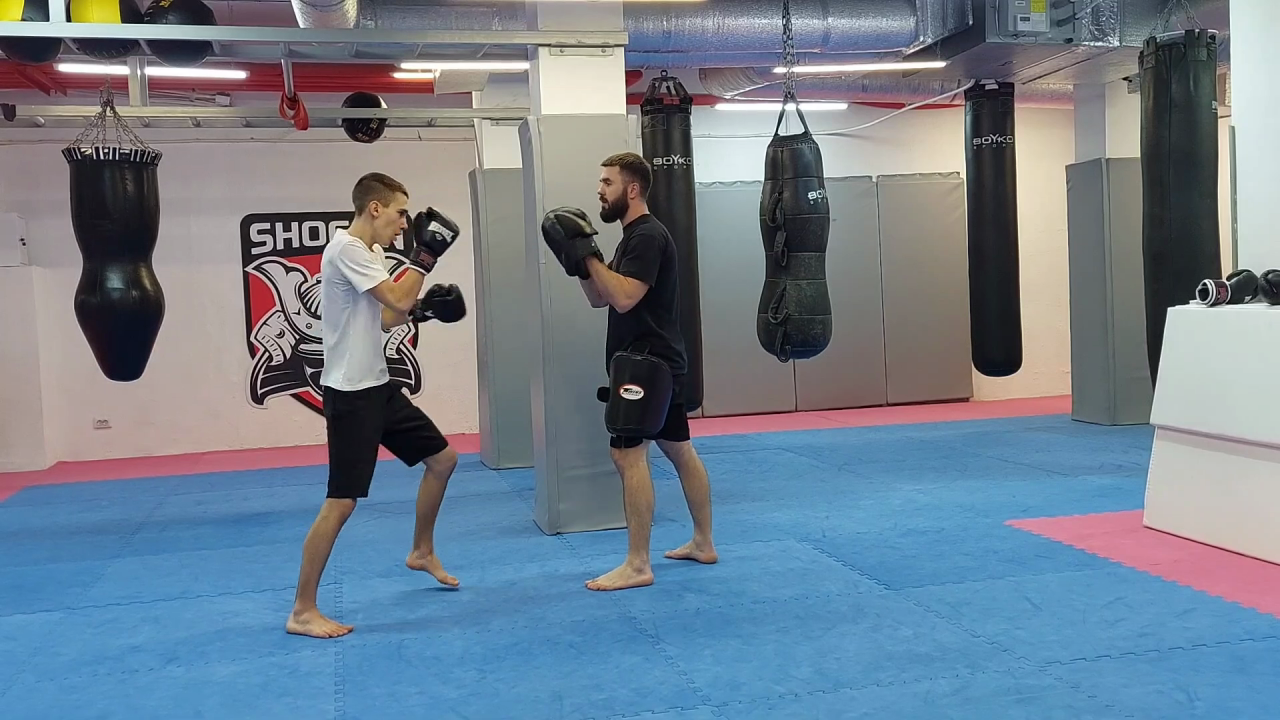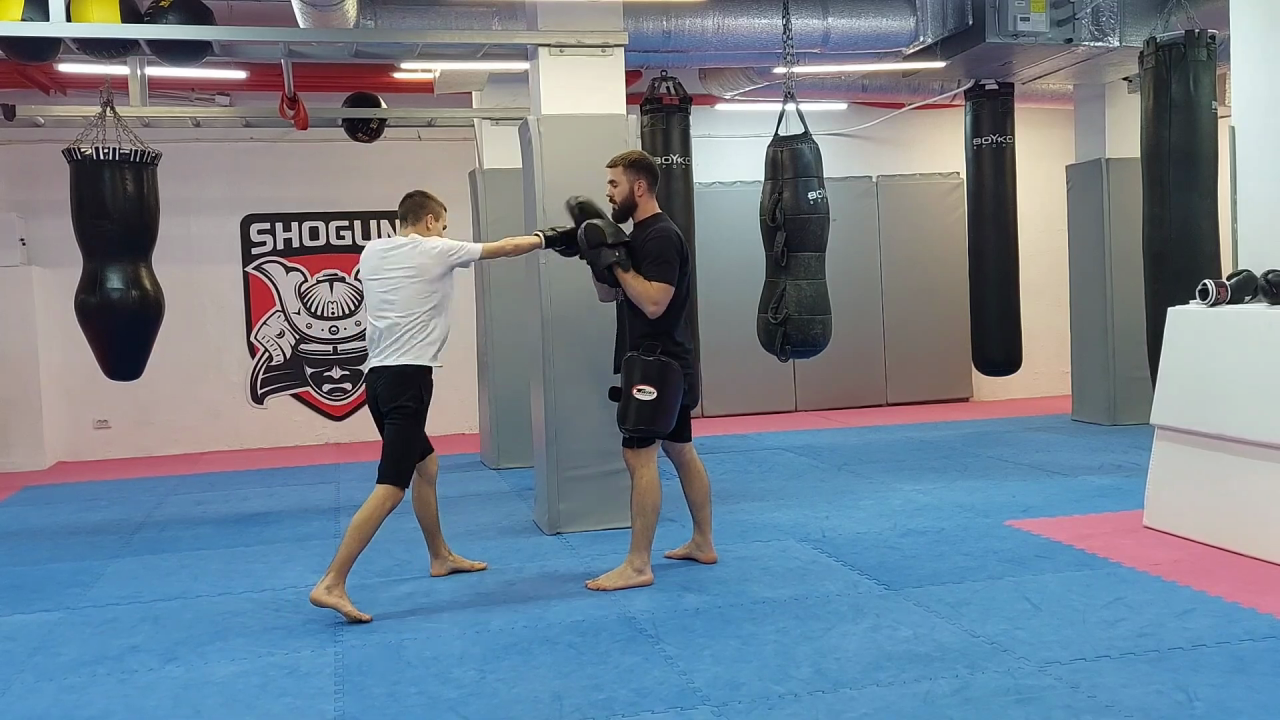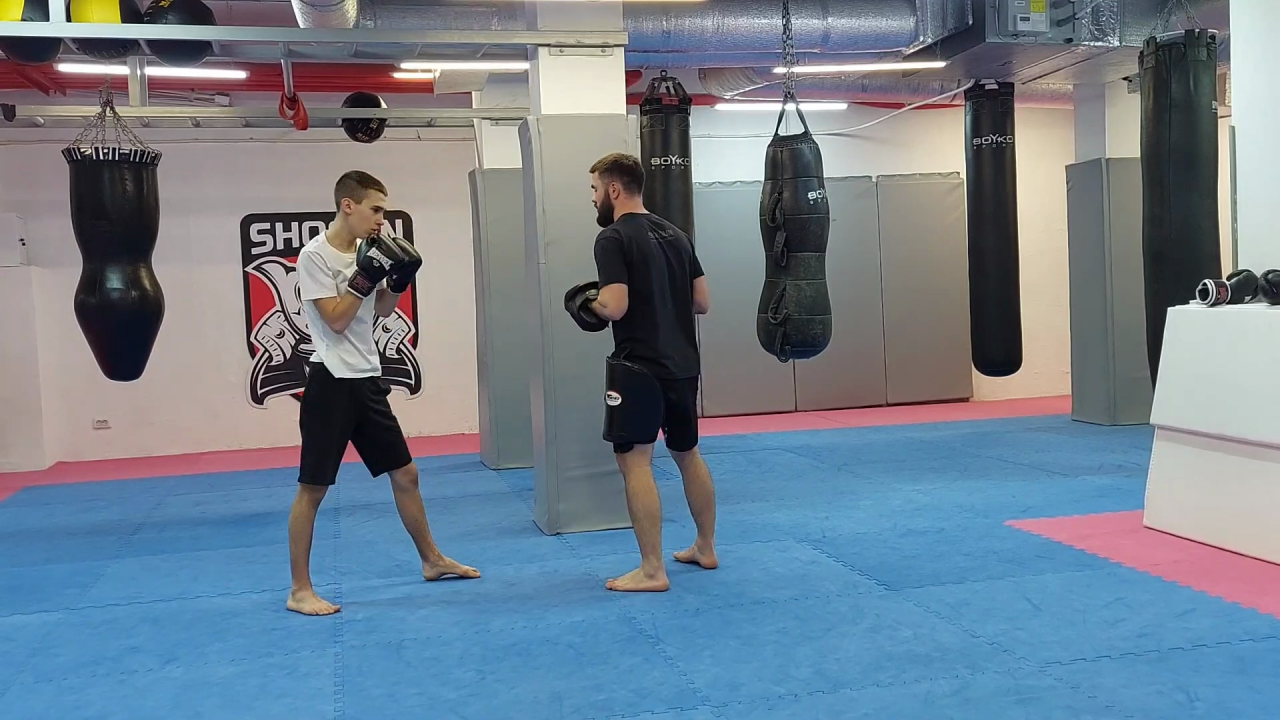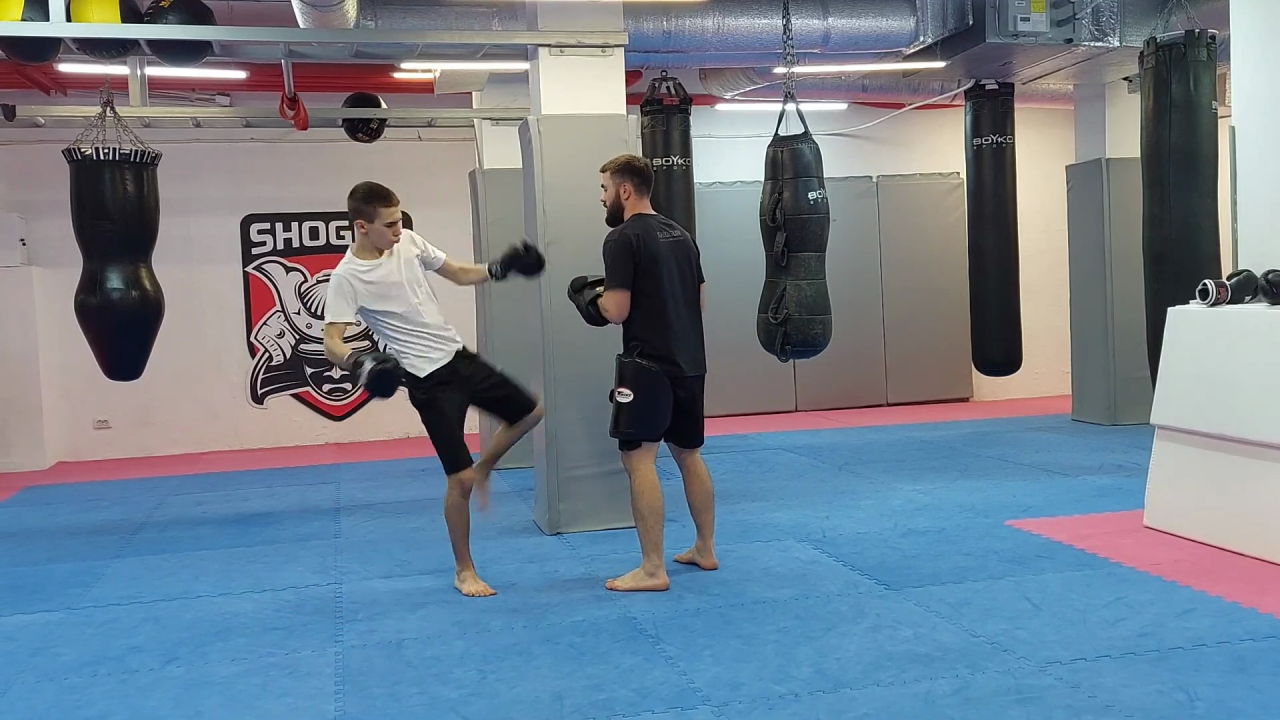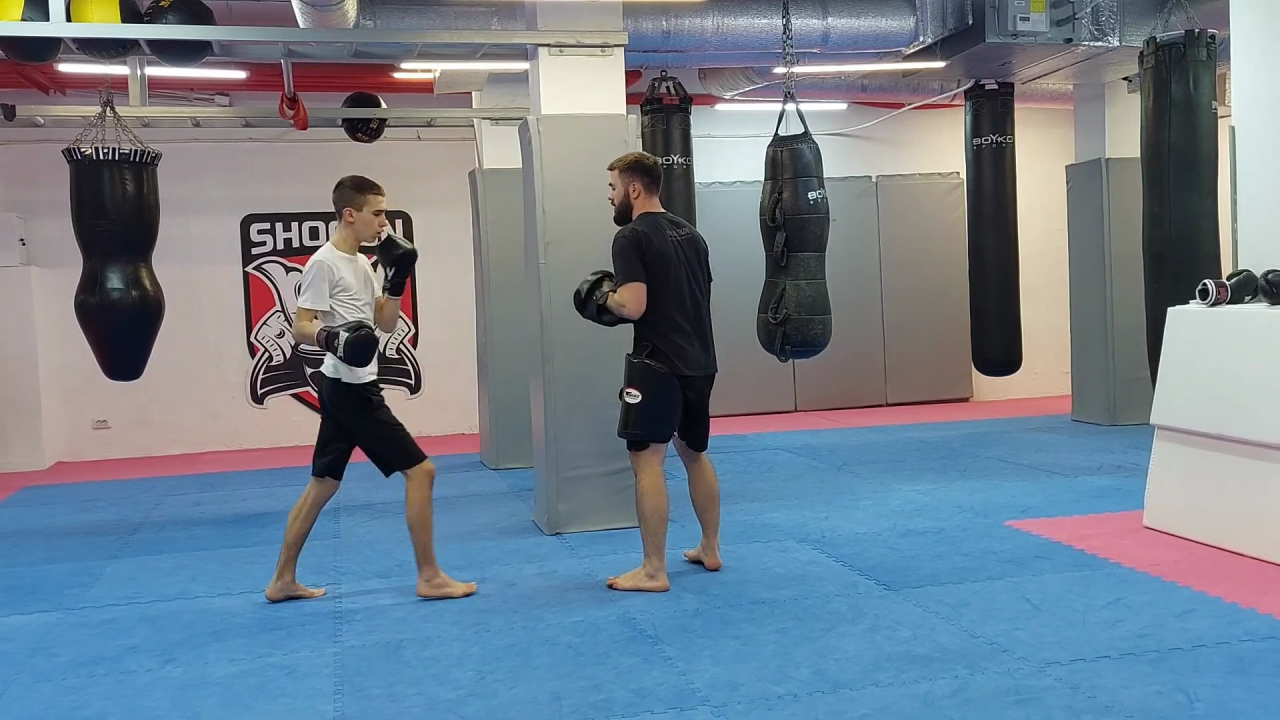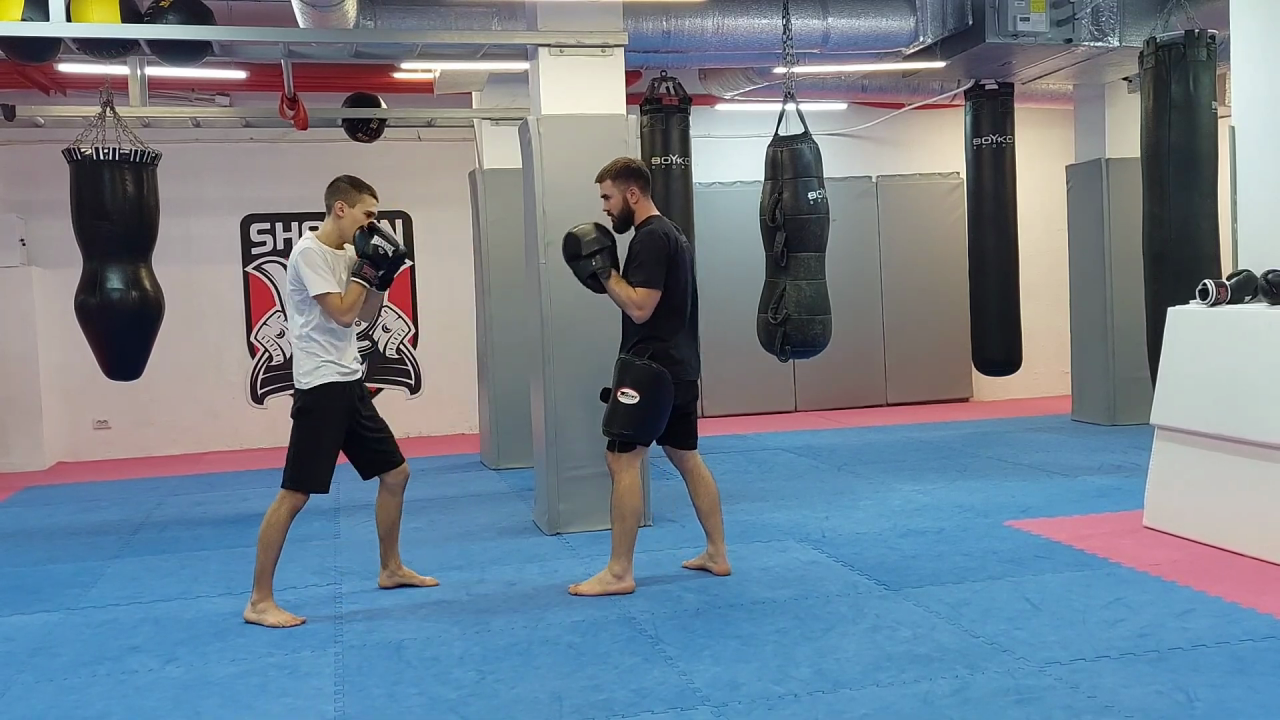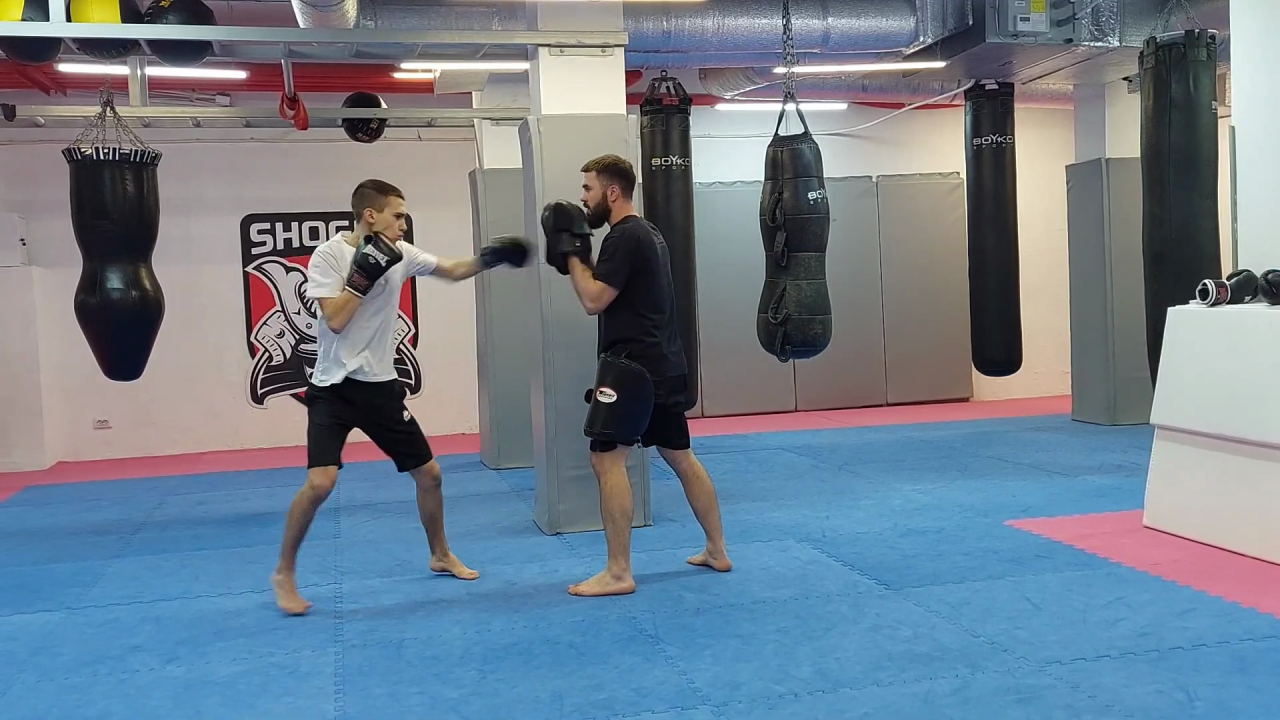
dt=0.7s
person 1, frame 1
left shoulder: (647, 236)
right shoulder: (637, 235)
left elbow: (624, 299)
right elbow: (599, 298)
left wrist: (589, 256)
right wrist: (581, 262)
right hip: (658, 361)
left knee: (628, 455)
right knee: (679, 449)
left ankle: (638, 565)
right ankle: (703, 543)
person 1, frame 2
left shoulder: (661, 236)
right shoulder: (641, 234)
left elbow: (653, 304)
right elbow: (609, 293)
left wrist: (617, 262)
right hip: (664, 362)
left knee: (640, 456)
right knee: (681, 451)
left ankle: (638, 565)
right ankle: (702, 543)
person 1, frame 3
left shoulder: (613, 238)
right shoulder: (675, 234)
left elbow: (615, 307)
right elbow: (702, 302)
left wrist: (588, 302)
left hip: (641, 368)
right hip: (682, 366)
left knee: (634, 463)
right knee: (688, 455)
left ankle: (652, 571)
right ankle: (705, 548)
person 1, frame 4
left shoulder: (622, 239)
right shoulder: (680, 235)
left elbow: (617, 311)
left wrist: (594, 296)
left hip: (651, 365)
right hip: (689, 363)
left knee: (638, 458)
right knee: (689, 454)
left ankle: (653, 569)
right ankle: (705, 549)
person 1, frame 5
left shoulder: (631, 237)
right shoulder: (689, 233)
left elbow: (633, 306)
left wrist: (607, 298)
left hip: (660, 365)
right hip: (698, 363)
left knee: (646, 460)
right knee: (695, 454)
left ankle: (653, 570)
right ankle: (710, 548)
person 1, frame 6
left shoulder: (651, 237)
right shoulder: (665, 232)
left elbow: (640, 308)
left wrist: (604, 273)
right wrist: (606, 273)
left hip: (654, 366)
right hip: (677, 366)
left knee: (622, 460)
right knee: (686, 457)
left ankle: (619, 572)
right ankle: (717, 553)
person 1, frame 7
left shoulder: (624, 237)
right shoulder: (646, 233)
left elbow: (593, 300)
right elbow: (612, 289)
left wrist: (570, 257)
right wrist: (581, 254)
left hip: (635, 368)
right hip: (664, 366)
left knee: (607, 459)
right knee: (681, 456)
left ankle: (618, 573)
right ankle: (717, 551)
person 2, frame 1
left shoulder: (373, 253)
right shoulder: (345, 249)
right elbow: (386, 305)
left wrist: (423, 309)
right wrist: (425, 255)
left hip: (380, 386)
right hip: (348, 394)
left knee: (441, 459)
right knee: (341, 503)
left ankle: (422, 552)
right ankle: (304, 610)
person 2, frame 2
left shoulder: (371, 253)
right shoulder: (438, 250)
right elbow: (504, 248)
right wrist: (546, 238)
left hip: (382, 375)
right hip: (407, 378)
left knee: (426, 466)
right knee: (391, 487)
left ankle: (441, 556)
right ankle: (331, 584)
person 2, frame 3
left shoulder: (365, 249)
right shoulder: (315, 255)
right elbow: (336, 320)
left wrist: (397, 281)
right wrist: (366, 276)
left hip: (368, 381)
right hip: (331, 383)
left knee: (405, 474)
right knee: (313, 489)
left ankle: (432, 559)
right ankle: (300, 590)
person 2, frame 4
left shoulder: (409, 243)
right shoulder: (345, 278)
left elbow: (457, 273)
right elbow: (333, 343)
left wrist: (500, 268)
right wrist: (359, 363)
left hip: (459, 359)
right hip: (428, 380)
left knee: (530, 413)
right knee: (461, 476)
left ankle: (481, 468)
right ankle: (464, 569)
person 2, frame 5
left shoulder: (361, 260)
right shoulder: (325, 264)
left elbow: (385, 323)
right elbow: (301, 327)
left wrist: (399, 276)
right wrist: (333, 338)
left hip: (345, 388)
right hip: (352, 390)
left knee: (323, 484)
right knee: (419, 471)
left ankle: (284, 579)
right ankle: (429, 575)
person 2, frame 6
left shoulder: (346, 253)
right shoulder: (310, 252)
left elbow: (363, 315)
right elbow: (341, 315)
left wrist: (381, 277)
right wrist: (366, 266)
left hip: (351, 383)
right hip: (321, 388)
left knee: (396, 474)
right knee: (293, 495)
left ankle: (390, 569)
right ankle: (260, 600)
person 2, frame 7
left shoulder: (398, 254)
right shoulder: (327, 255)
left elbow: (451, 270)
right elbow: (336, 320)
left wrist: (491, 256)
right wrist: (365, 274)
left hip: (380, 386)
right hip: (333, 389)
left knee: (428, 472)
right knee: (320, 482)
left ankle: (440, 554)
right ankle: (285, 573)
